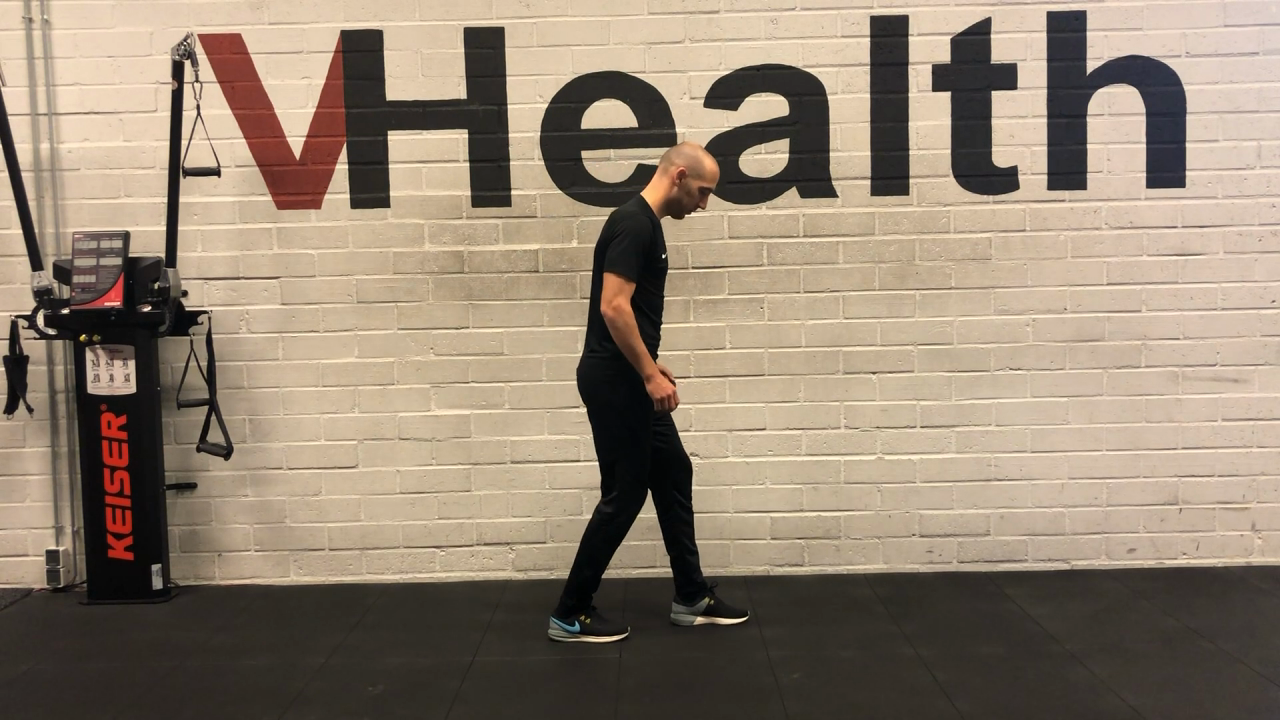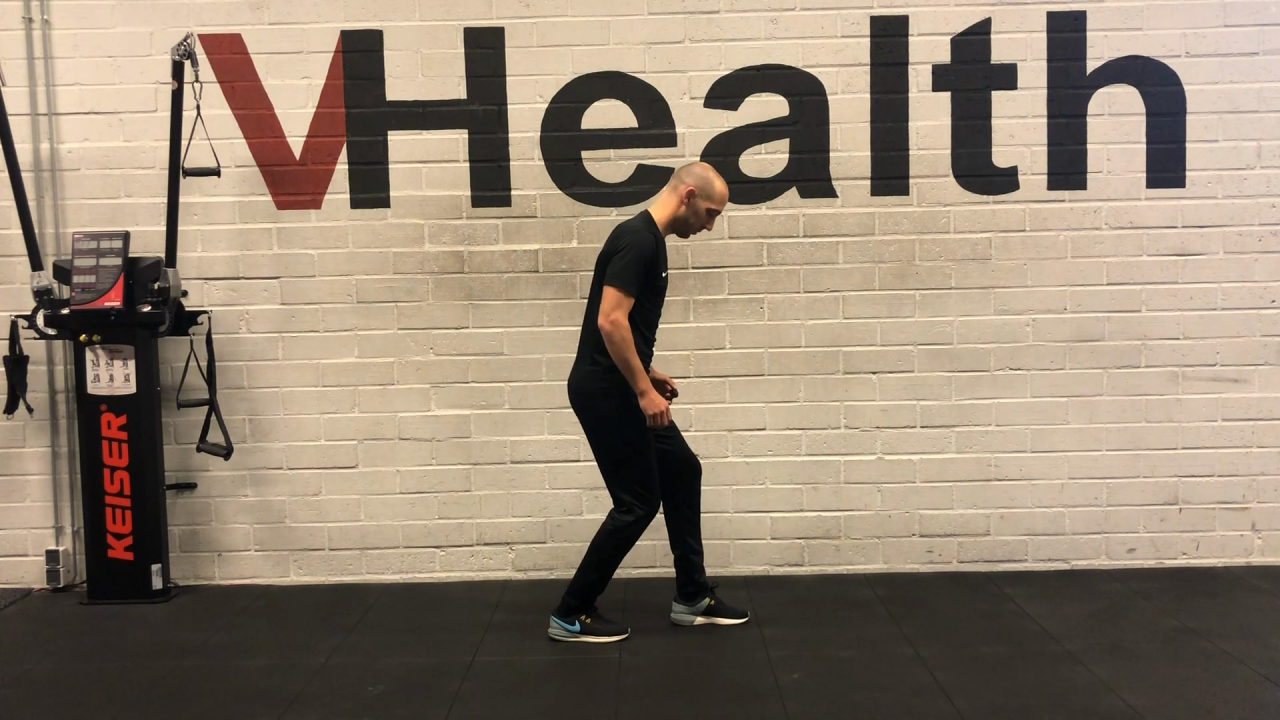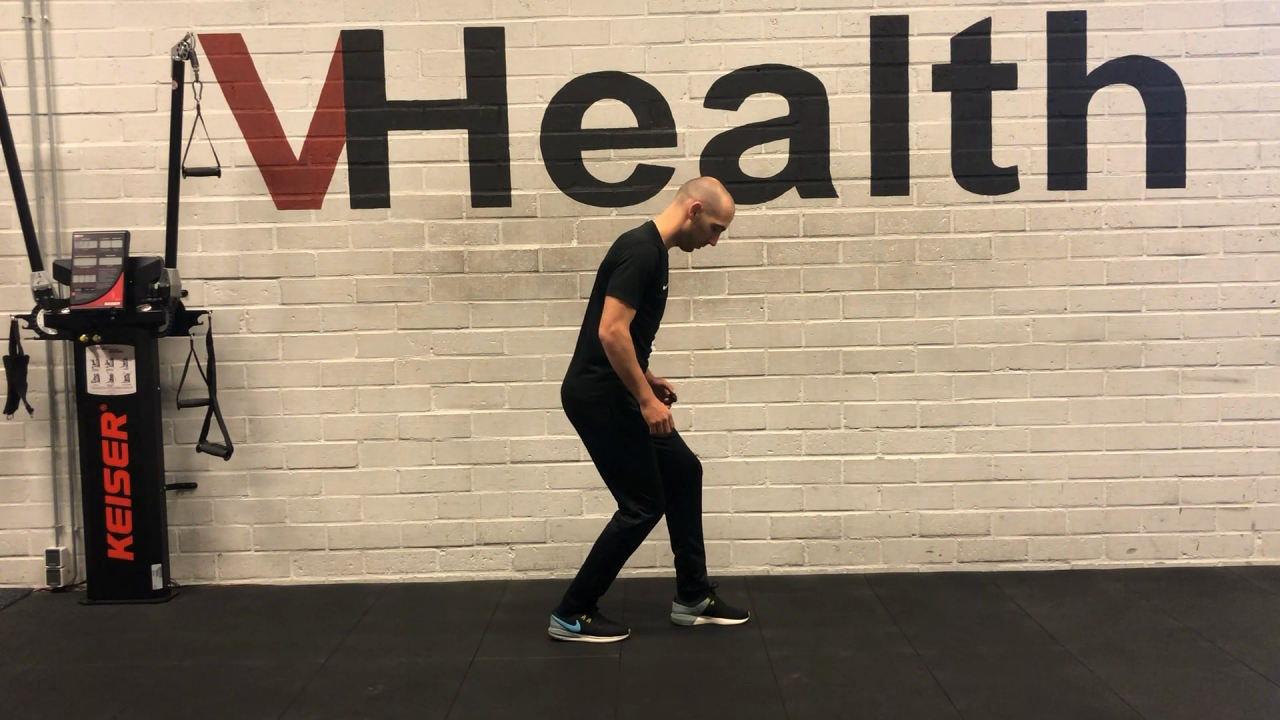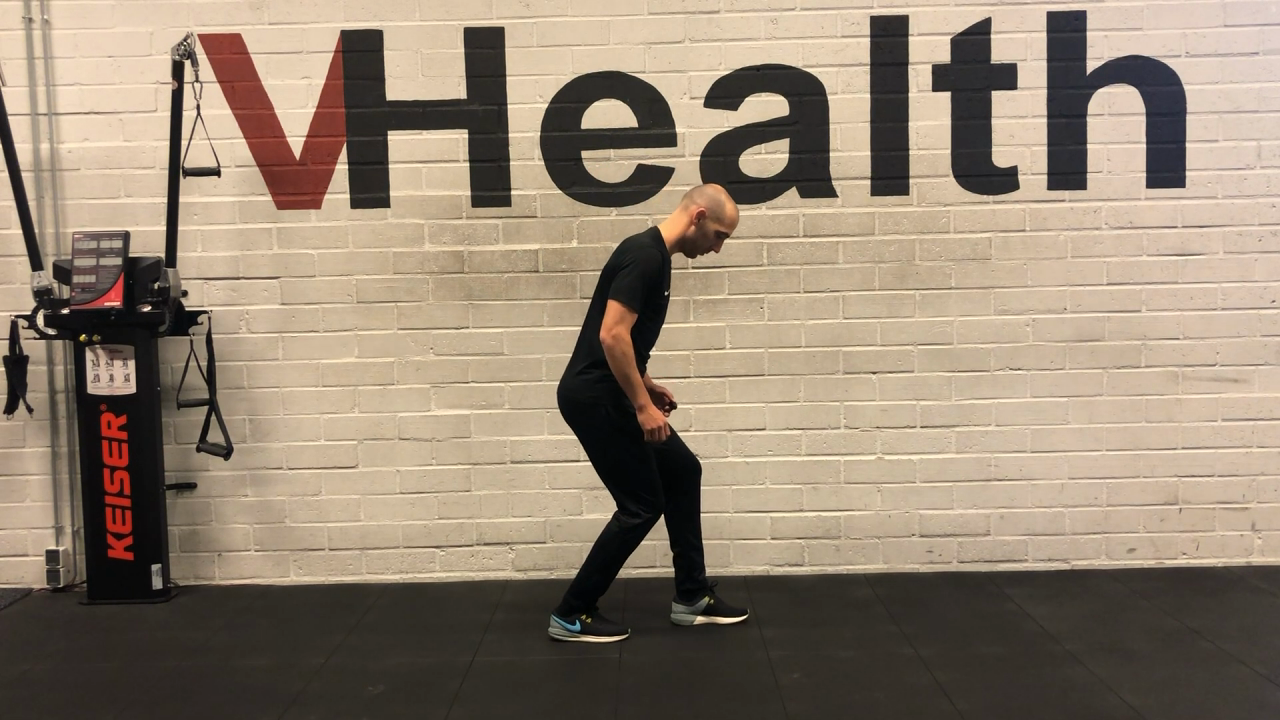
dt=0.4s
person 1, frame 1
left shoulder: (644, 223)
right shoulder: (633, 223)
right elbow: (614, 307)
left wrist: (650, 367)
right wrist: (650, 375)
left hip: (626, 378)
right hip: (614, 380)
left knee: (673, 476)
right knee: (625, 492)
left ankle: (691, 598)
right ankle: (570, 614)
person 1, frame 2
left shoulder: (649, 239)
right shoulder: (637, 240)
right elbow: (610, 321)
left wrist: (647, 374)
right wrist: (644, 390)
left hip: (618, 385)
right hip: (605, 389)
left knee: (683, 473)
right knee: (637, 501)
left ankle: (693, 598)
right ankle: (572, 614)
person 1, frame 3
left shoulder: (651, 249)
right shoulder: (641, 251)
right elbow: (611, 332)
left wrist: (647, 380)
right wrist: (646, 399)
left hip: (614, 391)
right hip: (598, 395)
left knee: (683, 473)
right knee: (643, 504)
left ankle: (693, 598)
right ankle: (572, 614)
person 1, frame 4
left shoulder: (654, 255)
right shoulder: (644, 255)
right elbow: (612, 335)
left wrist: (646, 386)
right wrist: (642, 406)
left hip: (611, 394)
right hip: (595, 398)
left knee: (682, 473)
right knee: (642, 505)
left ankle: (692, 597)
right ankle: (572, 615)
